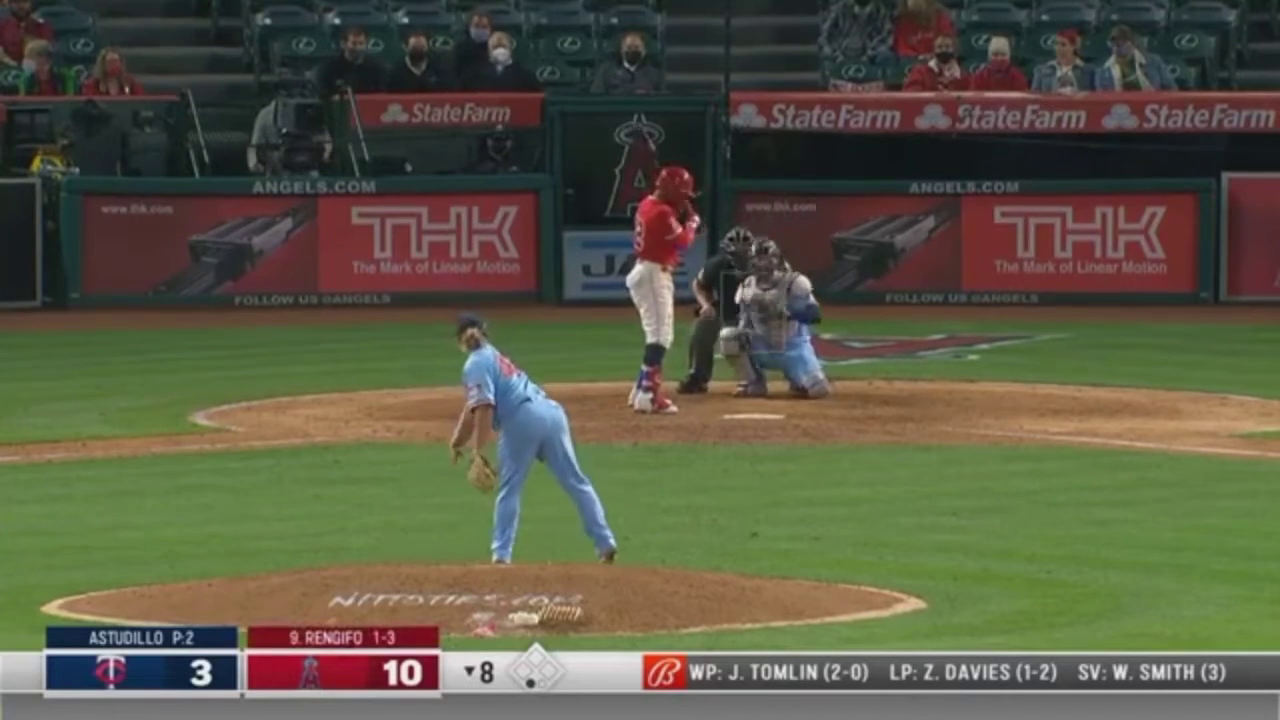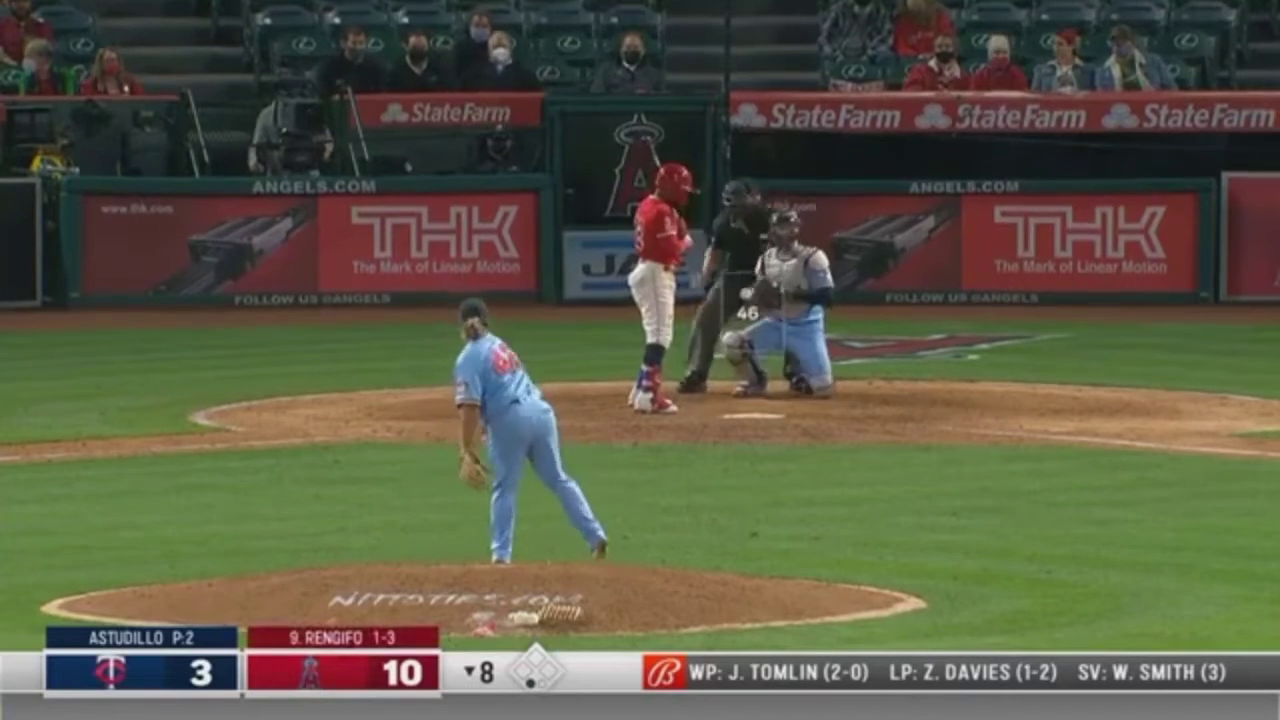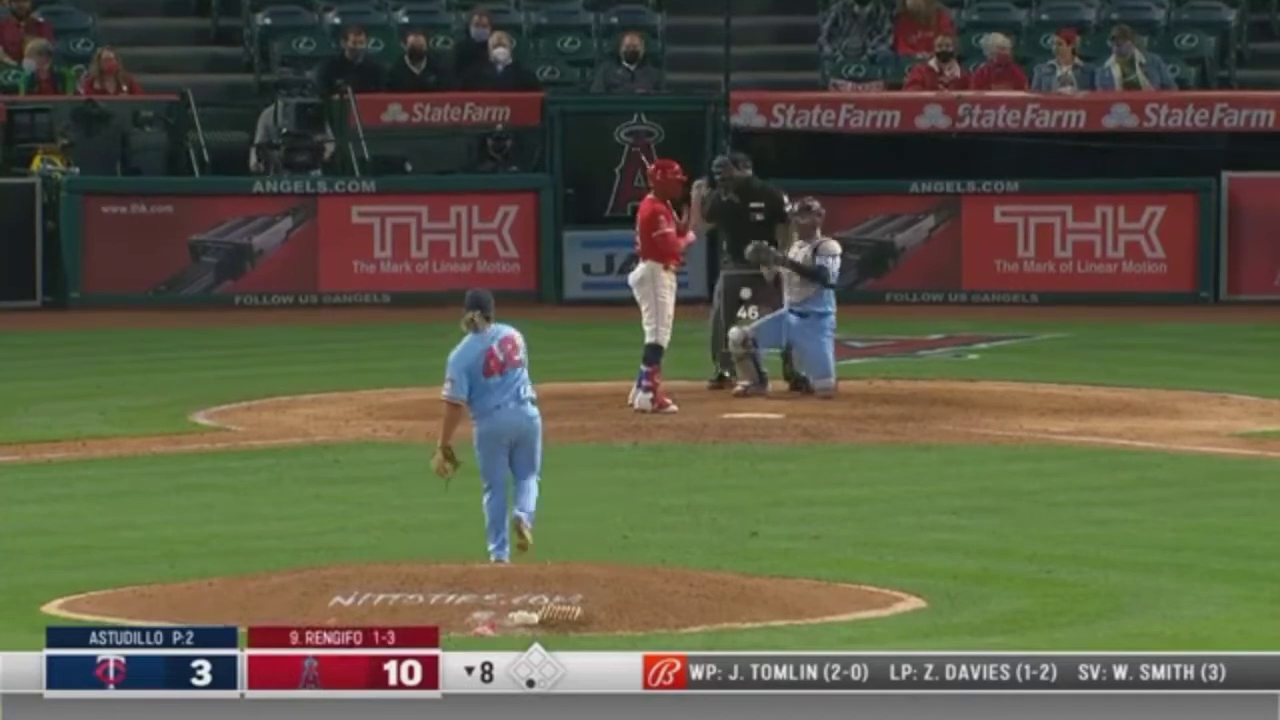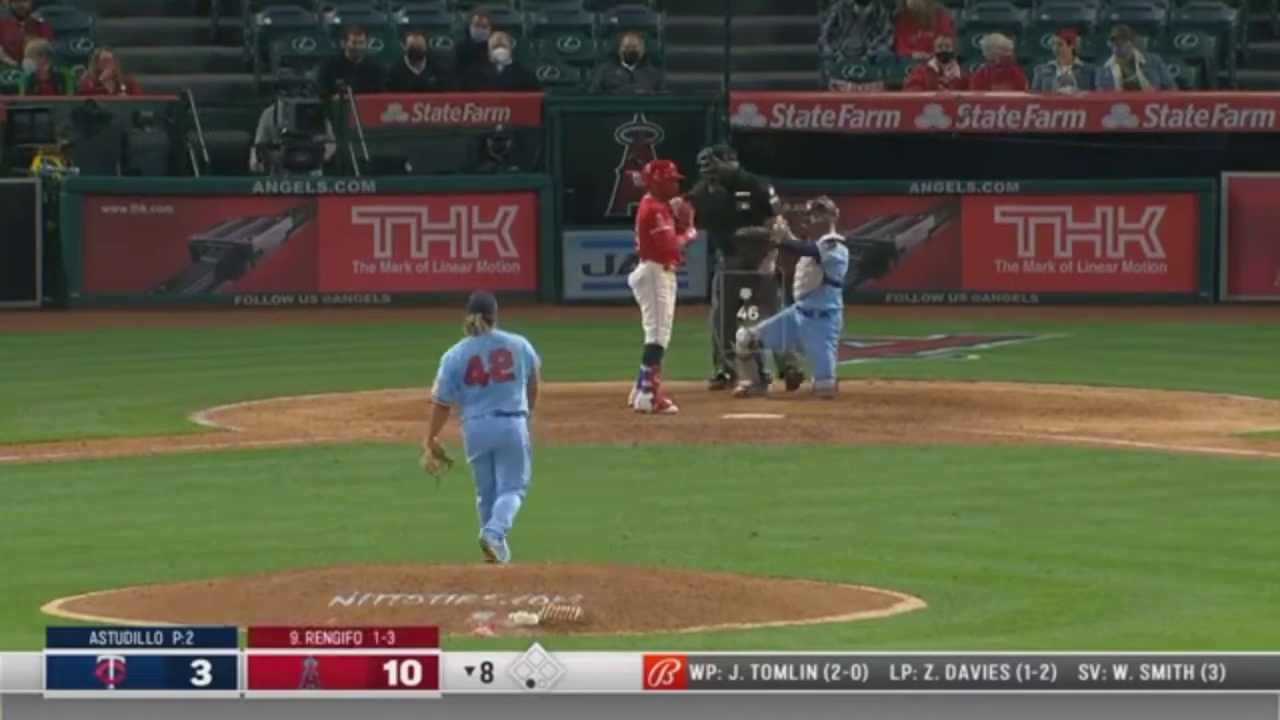
dt=0.3s
person 1, frame 1
left shoulder: (475, 365)
right shoulder: (493, 356)
left elbow: (483, 409)
right elbow: (474, 407)
left wrist: (478, 451)
right wrist: (457, 442)
left hip: (521, 423)
right hip: (552, 413)
left knee: (509, 491)
right knee: (576, 482)
left ankle: (501, 554)
right ankle: (605, 544)
person 1, frame 2
left shoulder: (467, 359)
right shoulder: (497, 344)
left elbow: (470, 407)
left wrist: (467, 449)
left hip: (508, 422)
right hip: (541, 412)
left knee: (504, 489)
right knee: (558, 480)
left ankle: (501, 554)
right ankle: (594, 536)
person 1, frame 3
left shoulder: (461, 354)
right shoulder: (512, 334)
left elbow: (455, 404)
left wrist: (444, 444)
left hip: (491, 422)
right hip: (526, 414)
left knee: (495, 488)
right knee: (528, 475)
left ankle: (499, 552)
right ankle: (523, 515)
person 1, frame 4
left shoulder: (454, 355)
right shoulder: (518, 344)
left elbow: (441, 404)
right elbow: (534, 382)
left wrist: (430, 440)
right wrist: (529, 409)
left hip: (476, 428)
right hip: (512, 425)
left knee: (487, 493)
right knee: (512, 488)
left ankle: (498, 549)
right ankle: (493, 534)
person 2, frame 1
left shoulder: (648, 204)
right shoulder: (662, 212)
left elbow: (668, 224)
right elbow: (684, 242)
left wrist: (682, 213)
right wrist: (693, 220)
left hip: (646, 272)
right hip: (654, 275)
left knee: (656, 334)
right knee: (661, 335)
left ankle: (641, 391)
right ankle: (648, 396)
person 2, frame 2
left shoulder: (648, 204)
right shoulder: (661, 211)
right elbow: (674, 248)
left wrist: (678, 229)
right wrist: (687, 239)
left hip: (649, 271)
right hip: (656, 274)
left knee: (656, 334)
right knee: (660, 335)
left ankle: (642, 390)
right ankle: (648, 396)
person 2, frame 3
left shoulder: (659, 205)
right shoulder: (656, 209)
left elbow: (674, 233)
right elbow: (672, 246)
left wrist: (685, 224)
right wrist: (689, 236)
left hip: (659, 273)
right hip: (656, 274)
left knee: (656, 334)
right knee: (658, 334)
left ankle: (642, 389)
right ankle: (647, 395)
person 2, frame 4
left shoulder: (662, 205)
right shoulder: (654, 209)
left elbow: (675, 232)
right elbow: (671, 244)
left wrist: (684, 220)
right wrist: (690, 232)
left hip: (662, 273)
right hip: (655, 274)
left knee: (658, 334)
right knee: (658, 334)
left ankle: (642, 390)
right ankle: (647, 396)
person 3, frame 1
right shoulder: (717, 265)
right elbow: (697, 285)
right wrist: (706, 304)
right hip: (725, 310)
right knee: (701, 330)
right ankle: (697, 378)
person 3, frame 2
left shoulder: (770, 220)
right shoulder: (725, 221)
right elbow: (714, 252)
right wrist: (704, 276)
right hip: (731, 279)
right knee: (705, 321)
right ankle: (695, 376)
person 3, frame 3
left shoulder: (770, 195)
right shoulder: (719, 197)
left elbow: (788, 230)
right elbow: (700, 226)
right wrist: (696, 199)
right hip: (732, 266)
right knee: (720, 319)
right ankle: (723, 371)
person 3, frame 4
left shoulder: (757, 187)
right shoulder: (706, 190)
left elbow: (776, 223)
left wrist: (770, 259)
left hip: (758, 261)
right hip: (726, 263)
left knee: (772, 315)
right knee: (721, 318)
left ankle: (787, 367)
right ankle: (725, 370)
person 4, frame 1
left shoulder: (794, 283)
right shoulder: (747, 286)
left elbow: (814, 315)
right elbow: (744, 321)
left wrist: (784, 312)
left hip: (794, 348)
right hip: (763, 348)
left knee: (818, 389)
right knee: (728, 336)
left ankle: (799, 379)
right ankle: (753, 382)
person 4, frame 2
left shoulder: (812, 258)
right shoulder: (767, 257)
left elbow: (827, 298)
right elbow: (757, 295)
left wrist: (792, 293)
right wrist: (755, 295)
left hip: (807, 328)
right hip: (776, 323)
left knee: (823, 388)
right knee: (731, 341)
left ankle: (802, 378)
right ankle: (755, 382)
person 4, frame 3
left shoulder: (827, 247)
right shoulder: (796, 246)
left elbow: (822, 276)
left wrist: (786, 262)
right wrist: (770, 259)
left hip: (816, 322)
right hip: (789, 315)
left knee: (824, 388)
right knee: (737, 337)
left ankle: (807, 375)
right ankle: (757, 382)
person 4, frame 4
left shoulder: (834, 244)
right shoulder: (816, 244)
left elbow: (808, 249)
left wrist: (781, 241)
left hip: (822, 319)
right hip: (798, 312)
left knee: (825, 389)
right knee: (746, 338)
left ankle: (823, 378)
right ankle: (757, 383)
